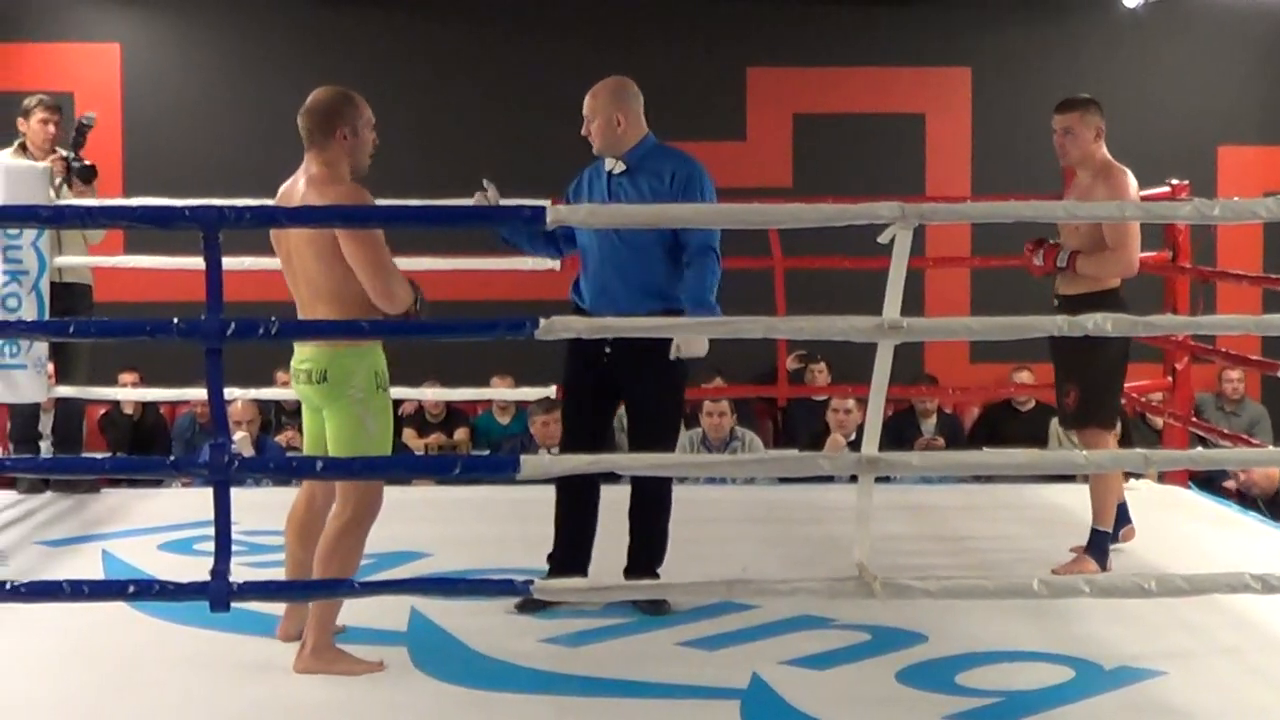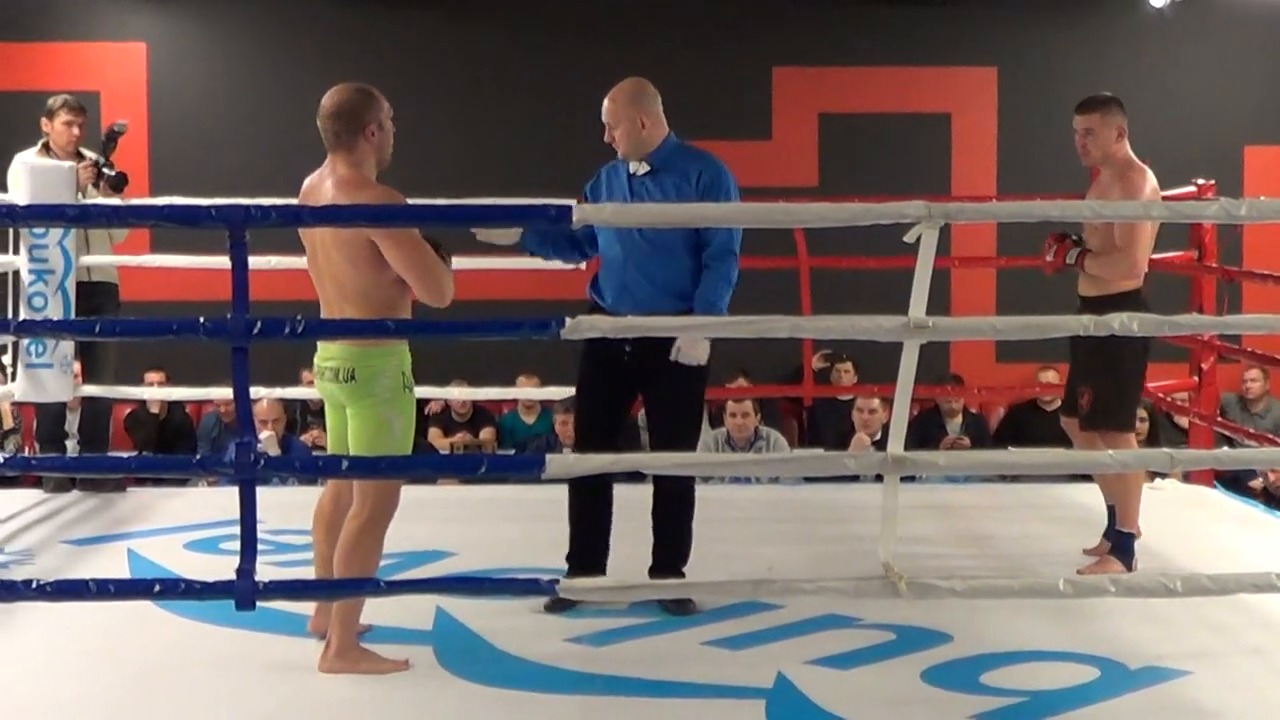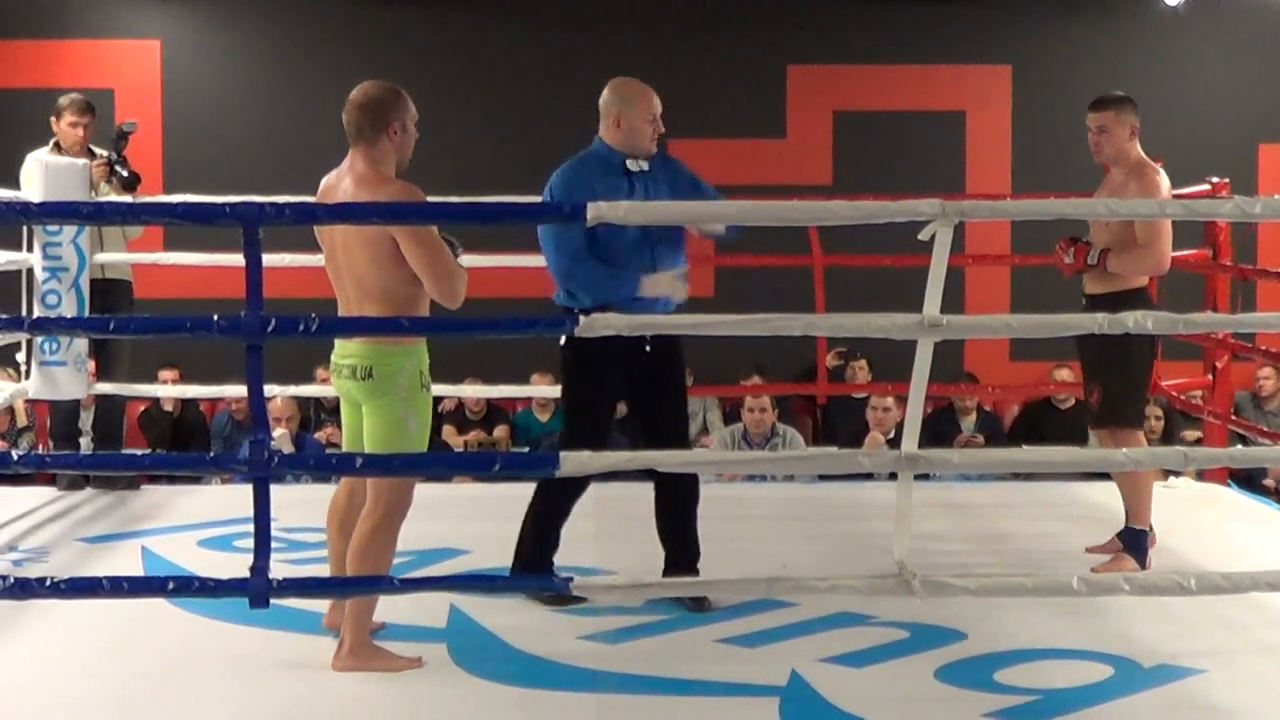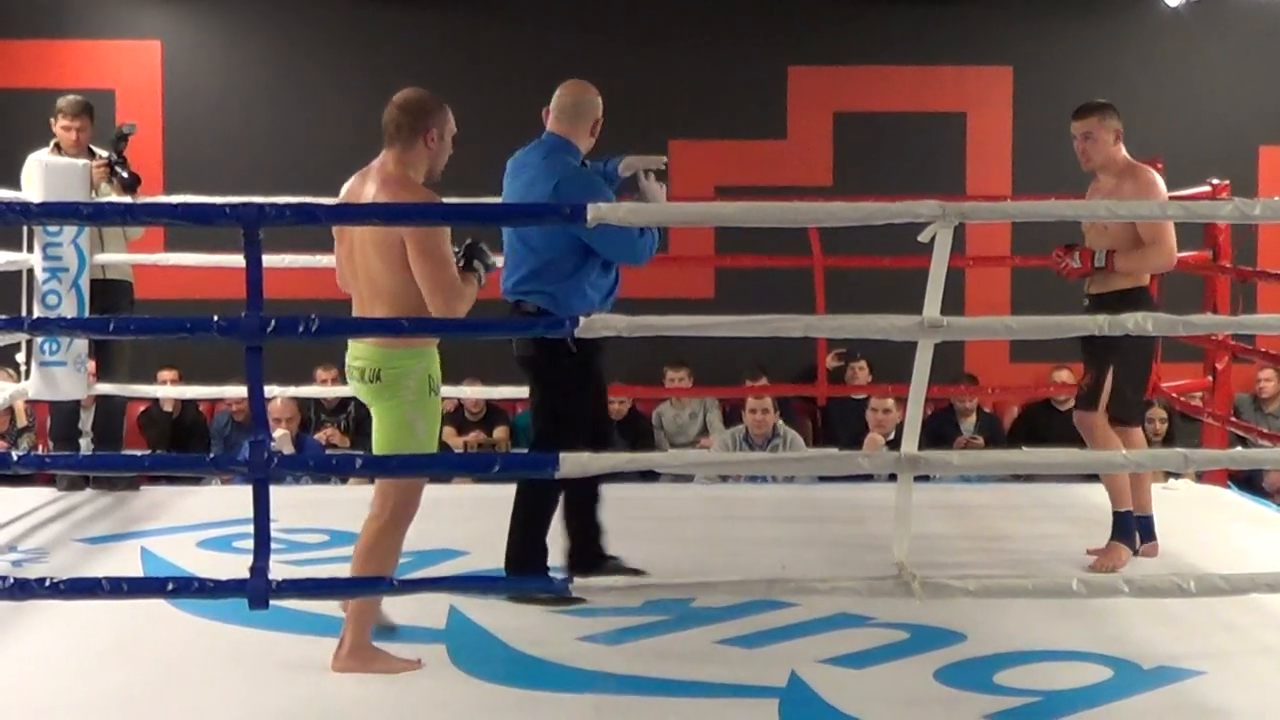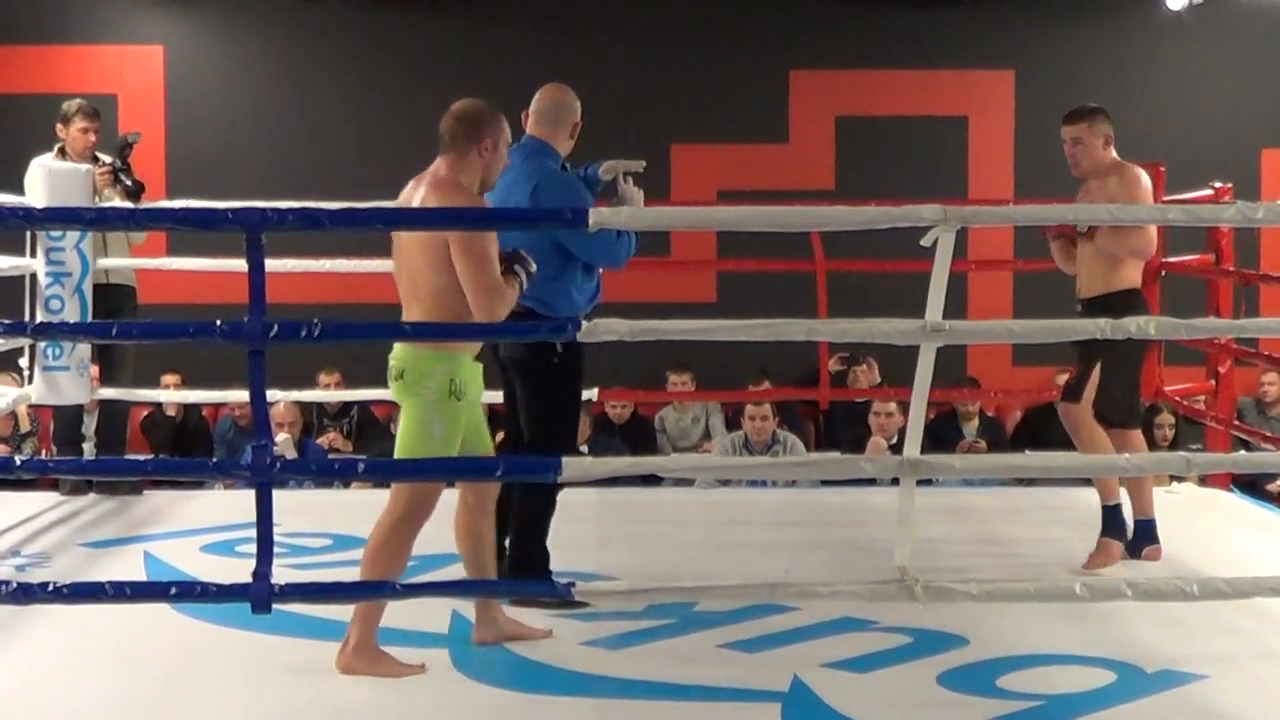
dt=0.4s
person 1, frame 1
left shoulder: (289, 194)
right shoulder: (345, 196)
right elbow: (388, 292)
left wrist: (384, 302)
right wrist: (415, 298)
left hip: (309, 357)
right hip: (350, 363)
left knee: (318, 488)
right knee: (359, 501)
left ankle: (295, 614)
right ankle: (318, 646)
person 1, frame 2
left shoulder: (313, 189)
right shoulder: (376, 200)
right elbow: (438, 291)
left wrist: (408, 256)
right wrist: (435, 258)
left hip: (332, 355)
right hip: (375, 361)
left knee: (342, 485)
right knee: (375, 501)
left ankle: (326, 610)
right ankle: (342, 646)
person 1, frame 3
left shoulder: (330, 188)
right shoulder: (398, 197)
right elbow: (451, 291)
left wrist: (428, 252)
right wrist: (450, 256)
left hip: (349, 351)
right hip: (393, 359)
left knee: (356, 483)
right knee: (388, 500)
left ankle: (341, 607)
right ankle: (355, 644)
person 1, frame 4
left shoulder: (354, 188)
right shoulder: (416, 202)
right elbow: (448, 306)
right wrist: (475, 269)
left hip: (366, 353)
right hip: (404, 363)
left knee: (390, 487)
right knee: (398, 503)
left ankle: (360, 599)
right ankle: (354, 645)
person 1, frame 5
left shoulder: (415, 191)
right shoulder: (464, 207)
right elbow: (490, 308)
left wrist: (482, 265)
right wrist: (516, 273)
left hip: (428, 360)
right hip: (438, 368)
left knee: (483, 485)
right knee: (410, 505)
left ankle: (490, 617)
right ankle: (359, 645)
person 2, frame 1
left shoulder: (680, 174)
right shoulder: (589, 178)
left elbow: (702, 255)
right elbow: (557, 241)
left wrist: (697, 317)
left hip: (655, 338)
right hip: (591, 334)
left knee: (651, 461)
right knee: (578, 455)
left ankle: (643, 575)
right ankle: (566, 572)
person 2, frame 2
left shoulder: (704, 174)
right shoulder: (607, 178)
left elbow: (722, 258)
right elbow: (579, 243)
left wrist: (702, 324)
right wrist: (521, 235)
left hip: (675, 341)
right hip: (609, 333)
left knee: (673, 461)
right knee: (591, 452)
left ankle: (667, 574)
right ankle: (584, 571)
person 2, frame 3
left shoulder: (669, 172)
right shoulder: (572, 180)
left elbow: (714, 209)
right elbow: (568, 266)
left wrist: (713, 219)
right wrist: (642, 282)
left hip: (657, 336)
right hip: (595, 337)
left knee: (673, 454)
right knee: (578, 455)
left ankle: (681, 569)
right ankle: (532, 567)
person 2, frame 4
left shoulder: (527, 162)
right shoulder: (570, 180)
right elbow: (632, 248)
left wrist: (615, 170)
right wrist: (652, 206)
right hip: (559, 333)
left knee: (590, 438)
right knee: (557, 450)
left ankle: (588, 554)
right ankle: (524, 572)
person 2, frame 5
left shoulder: (508, 169)
right shoulder: (550, 181)
right elbow: (609, 252)
left wrist: (597, 175)
right wrist: (629, 209)
left hip: (513, 325)
right hip: (547, 333)
left knee: (522, 443)
right knee: (549, 454)
left ankle: (489, 551)
right ankle: (527, 573)
person 3, frame 1
left shoulder: (1116, 182)
right shoulder: (1079, 182)
left elbow: (1126, 261)
left wrist: (1061, 259)
right wrist: (1046, 255)
left hip: (1099, 314)
right hip: (1071, 311)
left knee: (1093, 431)
right knee: (1089, 427)
left ankle: (1098, 548)
right ankle: (1119, 519)
person 3, frame 2
left shoulder: (1133, 182)
right shoulder: (1106, 180)
left elbow: (1131, 264)
left wrist: (1071, 256)
right wrist: (1069, 248)
left hip: (1119, 317)
right hip: (1095, 313)
left knee: (1116, 432)
right knee: (1076, 422)
left ankle: (1123, 548)
right ankle: (1118, 517)
person 3, frame 3
left shoulder: (1147, 181)
right shoulder: (1112, 179)
left elbow: (1157, 259)
left wrist: (1091, 257)
right wrist: (1079, 253)
left hip: (1126, 312)
right hip: (1099, 310)
left knee: (1125, 429)
right knee: (1106, 427)
left ankle: (1136, 547)
right ankle: (1137, 526)
person 3, frame 4
left shoulder: (1142, 181)
right shoulder: (1096, 187)
left elbow: (1165, 255)
left wrist: (1097, 260)
right wrist: (1076, 260)
left hip: (1129, 311)
right hip: (1099, 310)
left knee: (1090, 416)
right knee: (1123, 423)
left ankle: (1125, 531)
right ankle: (1142, 530)
person 3, frame 5
left shoulder: (1128, 179)
right shoulder: (1088, 190)
left elbow: (1145, 244)
right elbow: (1073, 265)
left wrist: (1080, 231)
right wrist: (1059, 235)
left hip: (1120, 313)
right hip: (1095, 314)
left knee: (1075, 408)
right knee: (1121, 425)
left ankle: (1113, 524)
right ankle: (1144, 536)
person 4, frame 1
left shoulder: (73, 166)
right shoulder: (6, 163)
left elbow: (95, 236)
left wrist: (84, 199)
left hip: (74, 283)
left knee: (75, 379)
person 4, frame 2
left shoulder: (95, 165)
right shoulder: (26, 163)
left elbow: (119, 235)
left wrist: (110, 199)
right wrist: (72, 187)
left hip: (100, 282)
left knee: (101, 378)
person 4, frame 3
left shoulder: (108, 163)
right shoulder: (38, 162)
left elbow: (132, 231)
left wrist: (122, 194)
right wrist: (85, 186)
left hip: (114, 280)
left knee: (115, 375)
person 4, frame 4
left shoulder: (108, 164)
right shoulder: (38, 163)
left elbow: (134, 232)
left wrist: (122, 193)
right wrist: (86, 187)
left hip: (115, 281)
left knee: (115, 375)
right ankle: (67, 467)
person 4, frame 5
left shoulder: (112, 168)
right shoulder: (42, 168)
left elbow: (137, 236)
left wrist: (126, 197)
right wrist: (89, 191)
left hip: (118, 286)
left knee: (118, 381)
right ankle: (70, 471)
